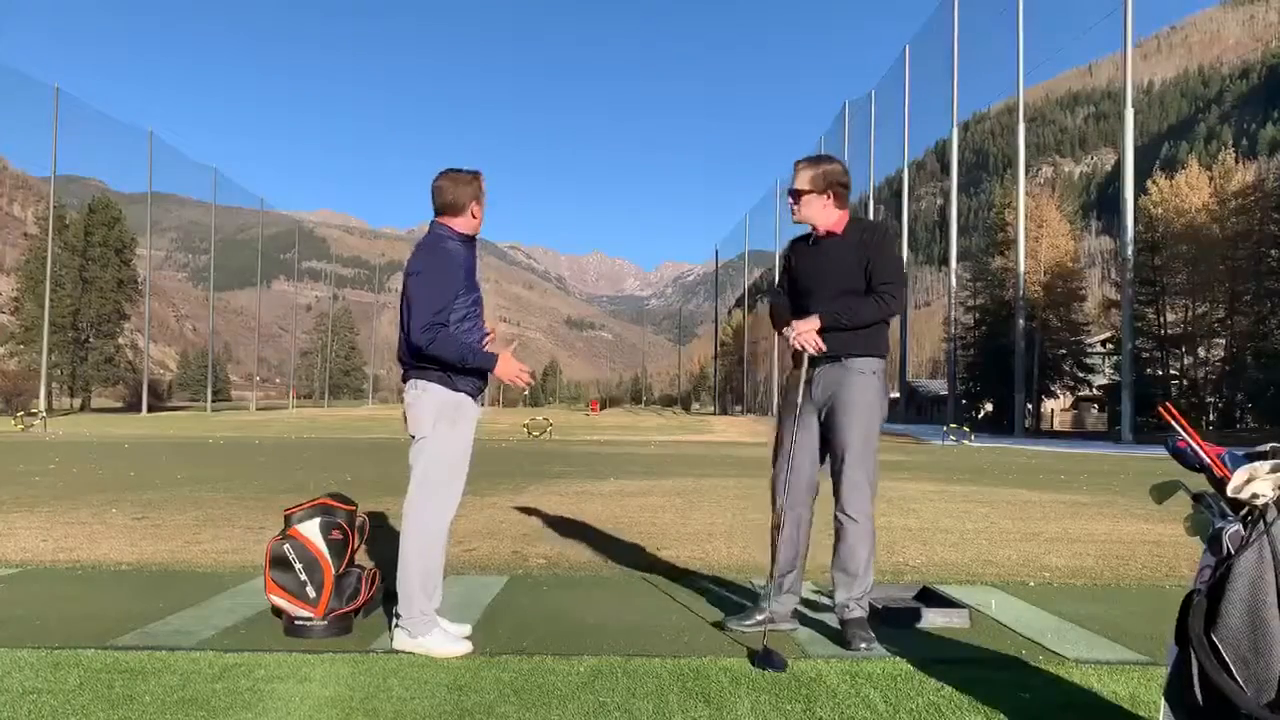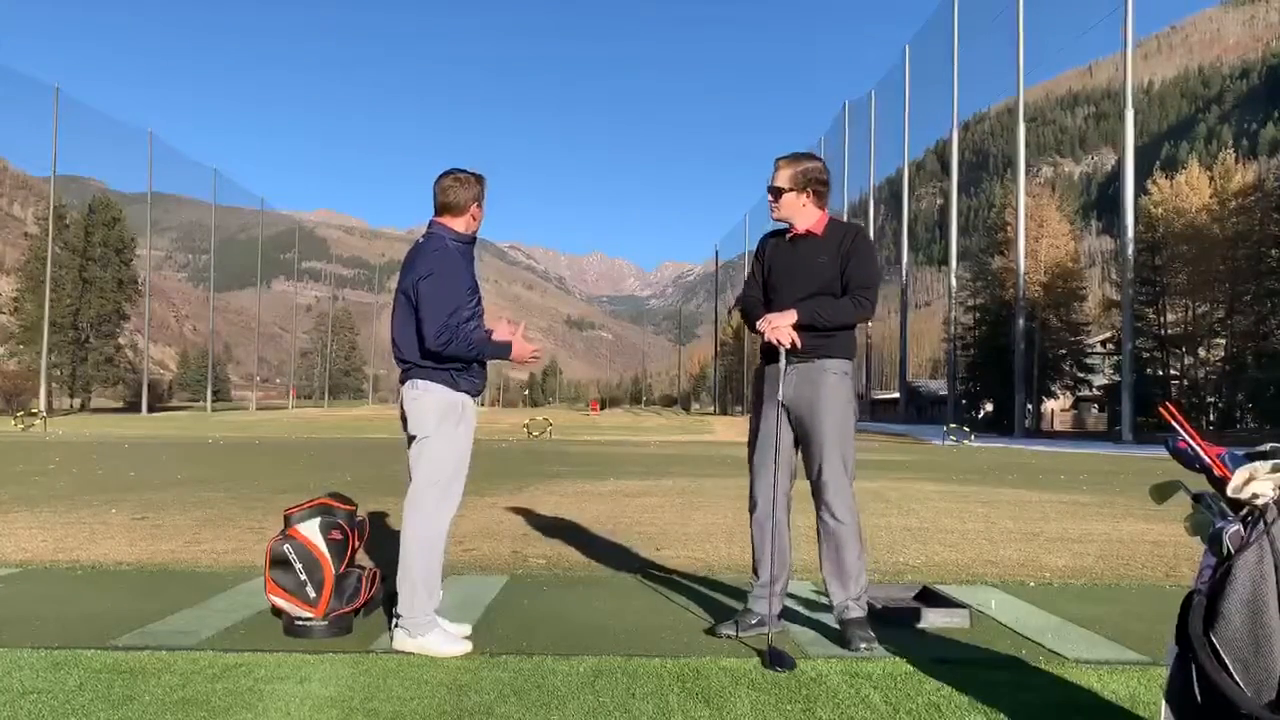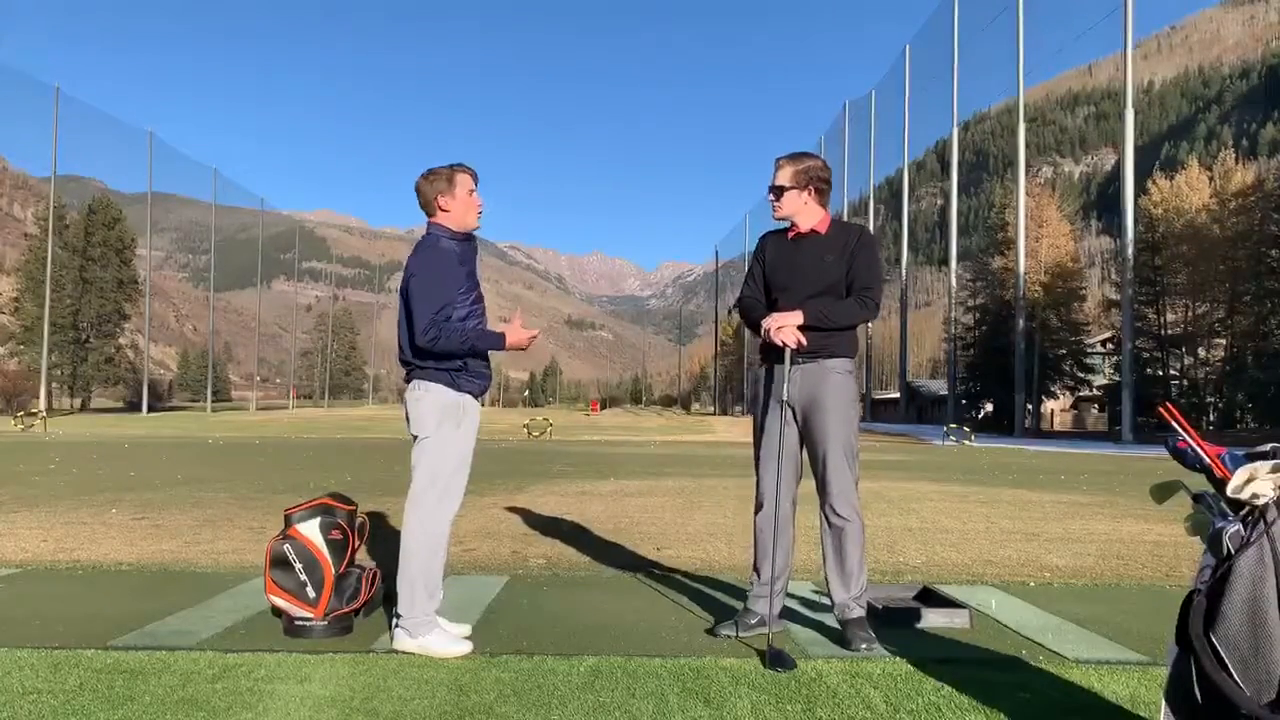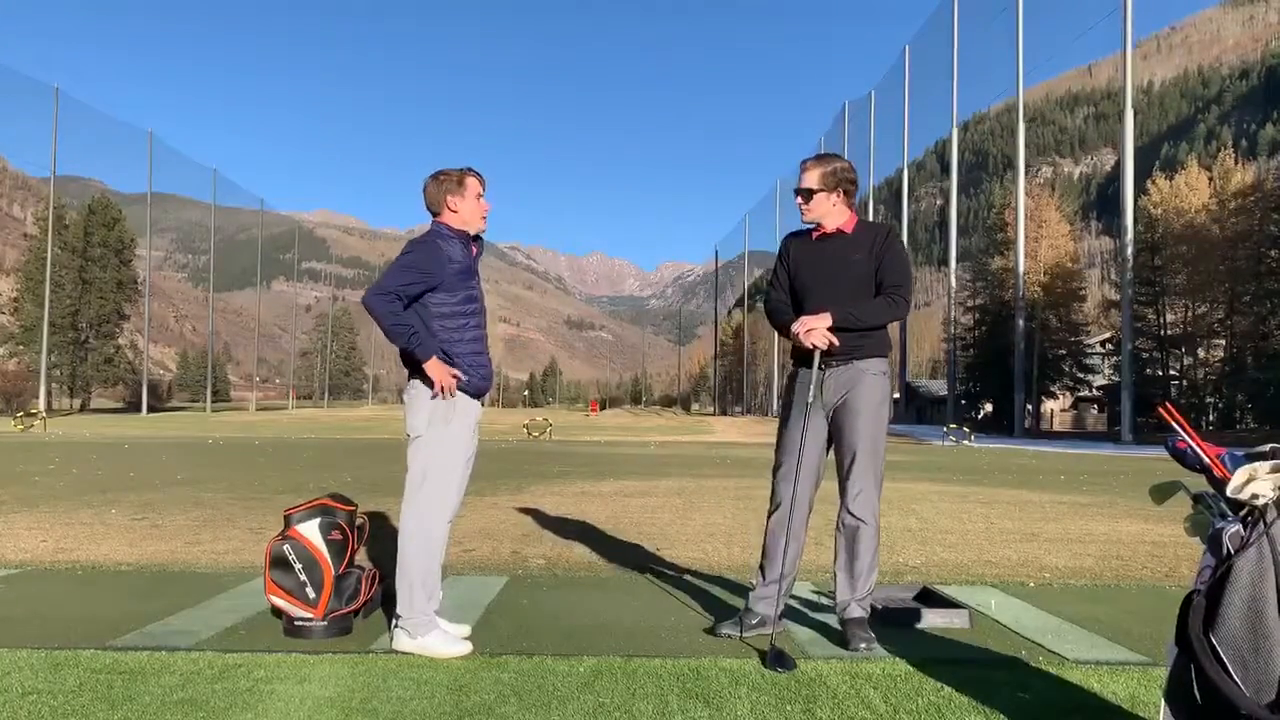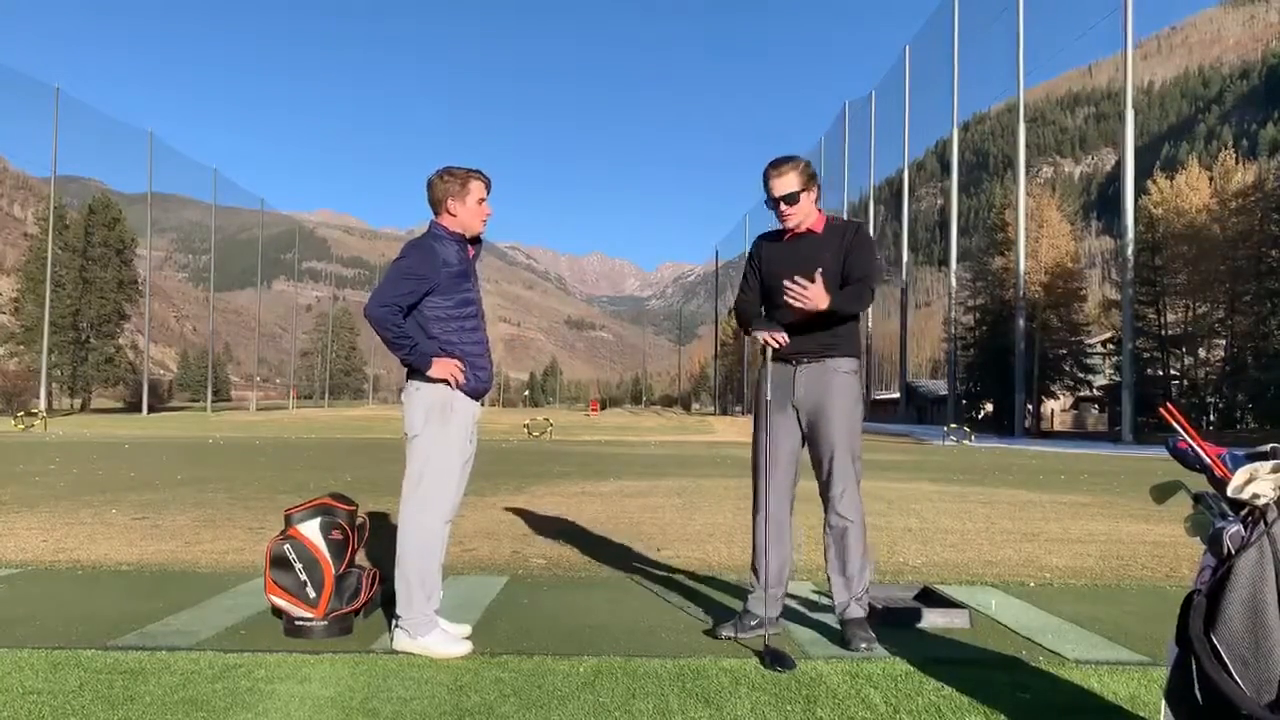
dt=1s
person 1, frame 1
left shoulder: (873, 237)
right shoulder: (797, 250)
left elbow: (888, 300)
right elbow: (779, 305)
left wrist: (818, 319)
right wrist: (791, 327)
left hip: (857, 373)
right hip: (806, 376)
left knee: (852, 496)
right knee: (790, 490)
left ankle: (853, 610)
right ankle: (780, 603)
person 1, frame 2
left shoulder: (851, 239)
right shoulder: (769, 245)
left elbow: (862, 304)
right elbow: (749, 301)
left wrist: (793, 315)
right wrist: (766, 323)
left hip: (826, 372)
right hip: (772, 372)
left knee: (834, 493)
right knee: (766, 493)
left ankle: (851, 610)
right ankle: (764, 605)
person 1, frame 3
left shoulder: (854, 239)
right shoulder: (769, 245)
left elbow: (866, 303)
right elbow: (748, 302)
left wrist: (799, 315)
right wrist: (769, 324)
left hip: (829, 372)
right hip: (774, 372)
left knee: (838, 494)
right knee: (771, 493)
left ankle: (852, 611)
right ankle: (763, 604)
person 1, frame 4
left shoulder: (880, 239)
right shoulder: (793, 245)
left elbow: (896, 301)
right elbow: (775, 303)
left wrist: (828, 317)
right wrist: (798, 327)
left hip: (863, 374)
right hip: (806, 374)
left knee: (859, 497)
right knee: (788, 493)
left ankle: (855, 611)
right ankle: (764, 605)
person 1, frame 5
left shoulder: (850, 235)
right shoulder: (764, 246)
left elbow: (862, 294)
right elbow: (746, 304)
left wrist: (824, 302)
right wrist: (757, 326)
left hip: (833, 371)
right hip: (779, 374)
left knee: (840, 492)
right knee: (770, 493)
left ankle: (853, 610)
right ankle: (764, 606)
person 2, frame 1
left shoulder: (447, 251)
right shoulder: (441, 256)
right elbow: (427, 336)
left wrist: (475, 335)
right wrist: (491, 362)
left hip: (448, 392)
right hip: (443, 394)
left knee: (434, 504)
right knee: (430, 505)
left ankle: (421, 612)
right ankle: (414, 624)
person 2, frame 2
left shoulder: (430, 250)
right shoulder: (444, 257)
right elbow: (442, 337)
left wrist: (489, 336)
right wrist: (504, 350)
left hip: (437, 391)
right hip: (443, 394)
left knee: (432, 503)
right knee: (431, 505)
left ankle: (420, 613)
right ankle: (415, 625)
person 2, frame 3
left shoulder: (455, 251)
right shoulder: (434, 255)
right elbow: (431, 334)
left wrist: (498, 335)
right wrist: (501, 340)
left hip: (455, 394)
right hip: (443, 395)
left knee: (438, 506)
right knee: (431, 506)
left ankle: (421, 614)
right ankle: (414, 626)
person 2, frame 4
left shoulder: (464, 252)
right shoulder: (431, 250)
right elbow: (378, 298)
right wrist: (426, 358)
left hip: (463, 398)
right hip: (441, 399)
left knee: (441, 509)
right knee: (428, 509)
left ankle: (424, 614)
right ankle: (413, 625)
person 2, frame 5
left shoulder: (463, 253)
right shoulder: (427, 252)
right elbow: (380, 309)
right wrist: (426, 361)
left hip: (463, 399)
right hip: (438, 398)
left knee: (441, 510)
right knee: (426, 509)
left ankle: (424, 614)
right ankle: (413, 626)
